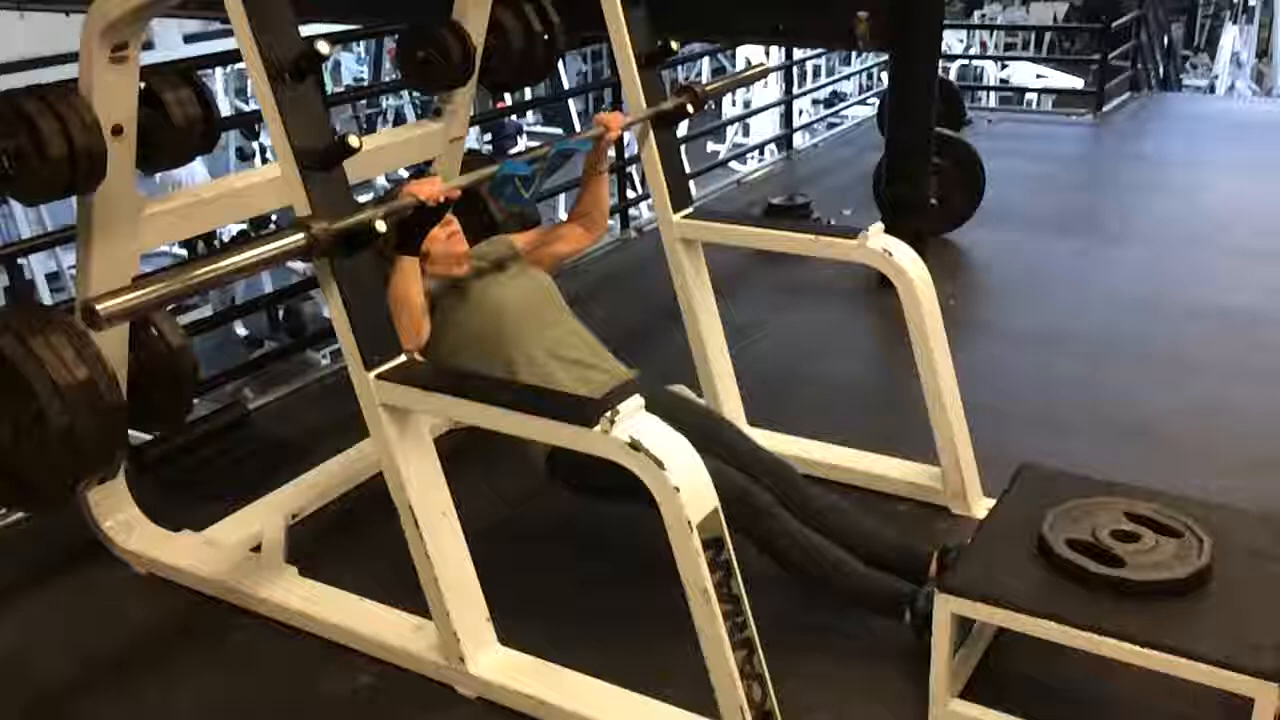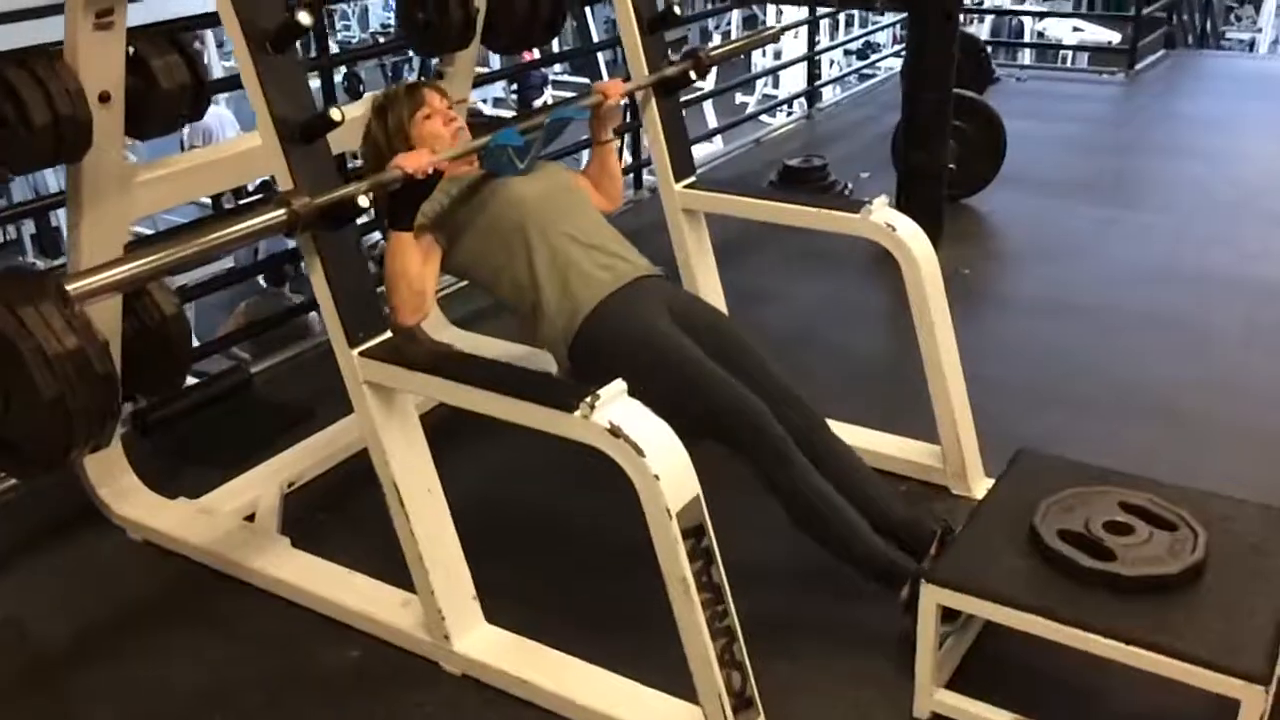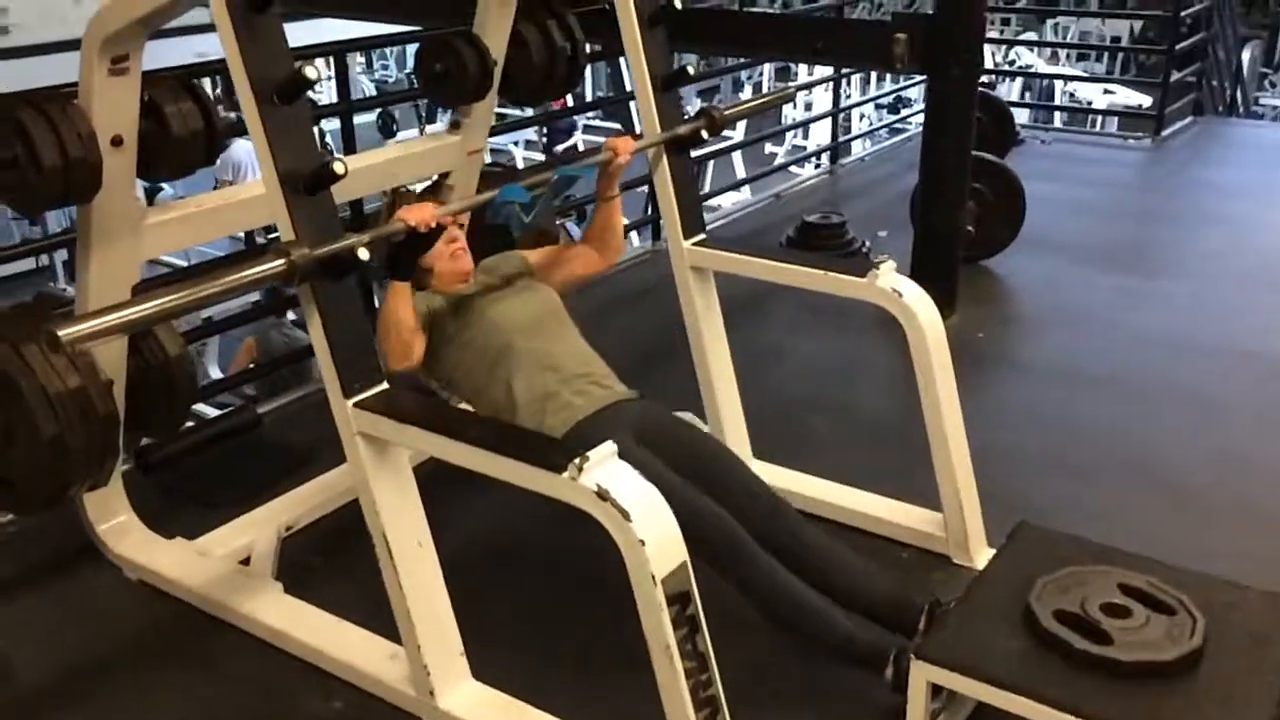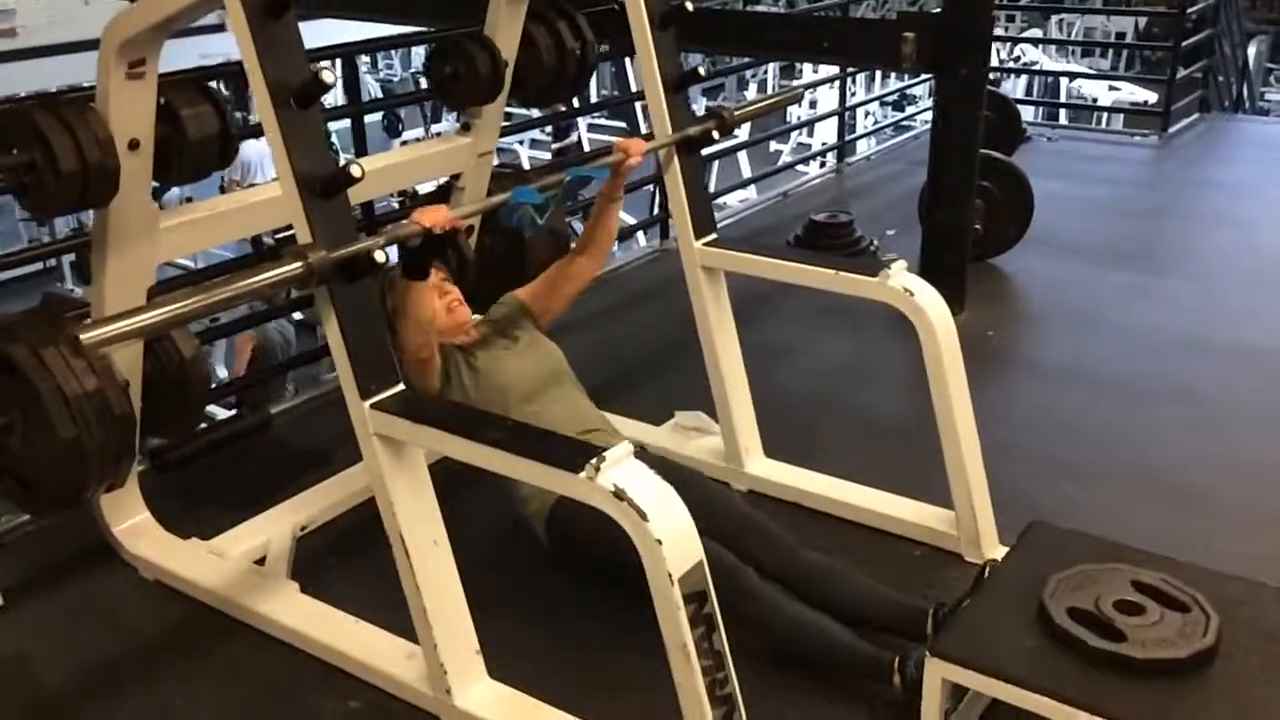
dt=0.4s
person 1, frame 1
left shoulder: (495, 253)
right shoulder: (428, 299)
left elbow: (585, 228)
right elbow: (407, 343)
left wrist: (599, 156)
right wrist: (410, 241)
left hip: (627, 389)
left knee: (776, 476)
right knee: (743, 502)
left ankle: (929, 565)
right ankle: (910, 604)
person 1, frame 2
right shoulder: (433, 210)
left elbow: (608, 198)
right elbow: (409, 315)
left wrist: (602, 122)
right wrist: (399, 208)
left hip: (659, 295)
right hip: (603, 328)
left knee: (799, 424)
right knee: (765, 441)
left ankle: (928, 540)
right ankle: (907, 579)
person 1, frame 3
left shoulder: (505, 272)
right shoulder: (429, 321)
left elbow: (601, 253)
right elbow: (397, 359)
left wrist: (608, 182)
right wrist: (400, 260)
left hip: (631, 411)
right hip: (572, 444)
left knee: (772, 517)
right knee: (726, 542)
left ankle: (920, 617)
right ankle: (893, 660)
person 1, frame 4
left shoulder: (507, 320)
right shoulder: (440, 377)
left elbow: (586, 259)
right elbow: (416, 351)
left wrist: (613, 185)
right wrist: (415, 259)
left hip: (629, 461)
right hip: (574, 500)
left knee: (768, 543)
right knee: (726, 578)
left ankle: (931, 622)
right ankle: (900, 670)
